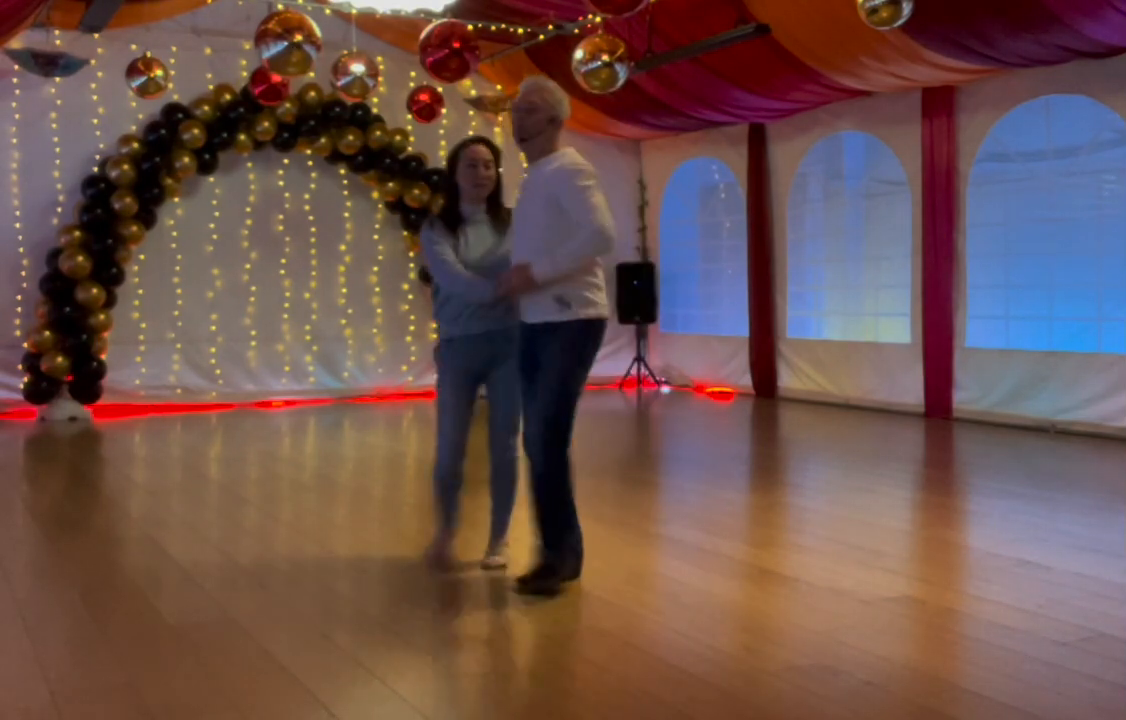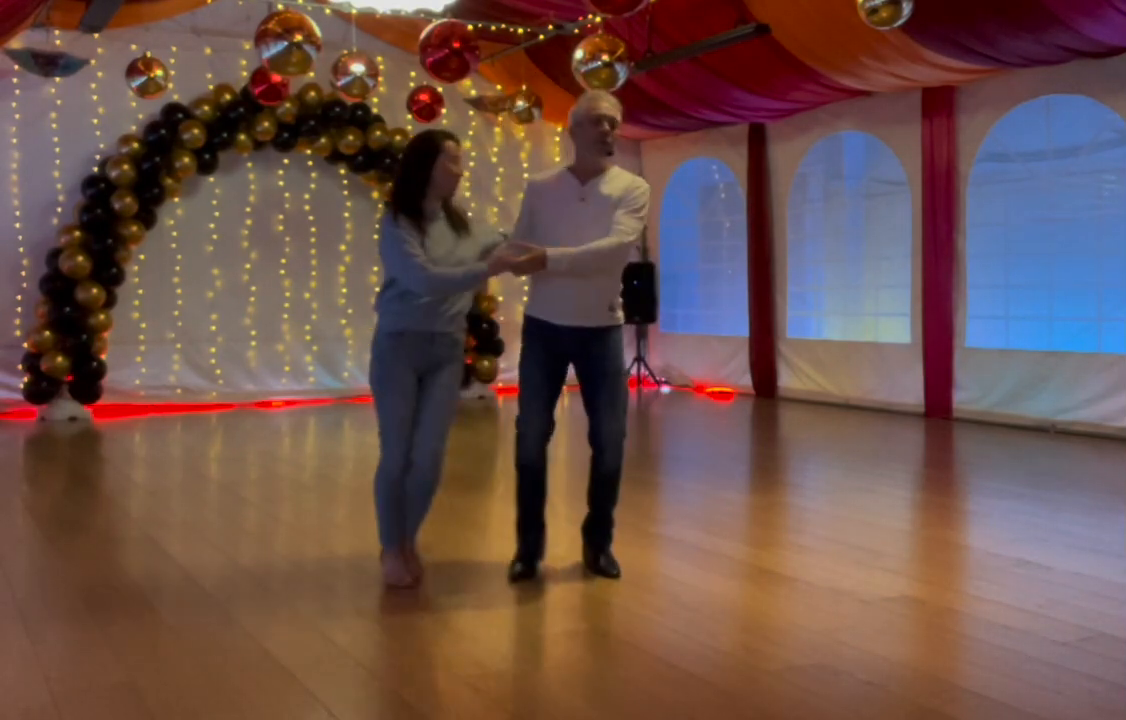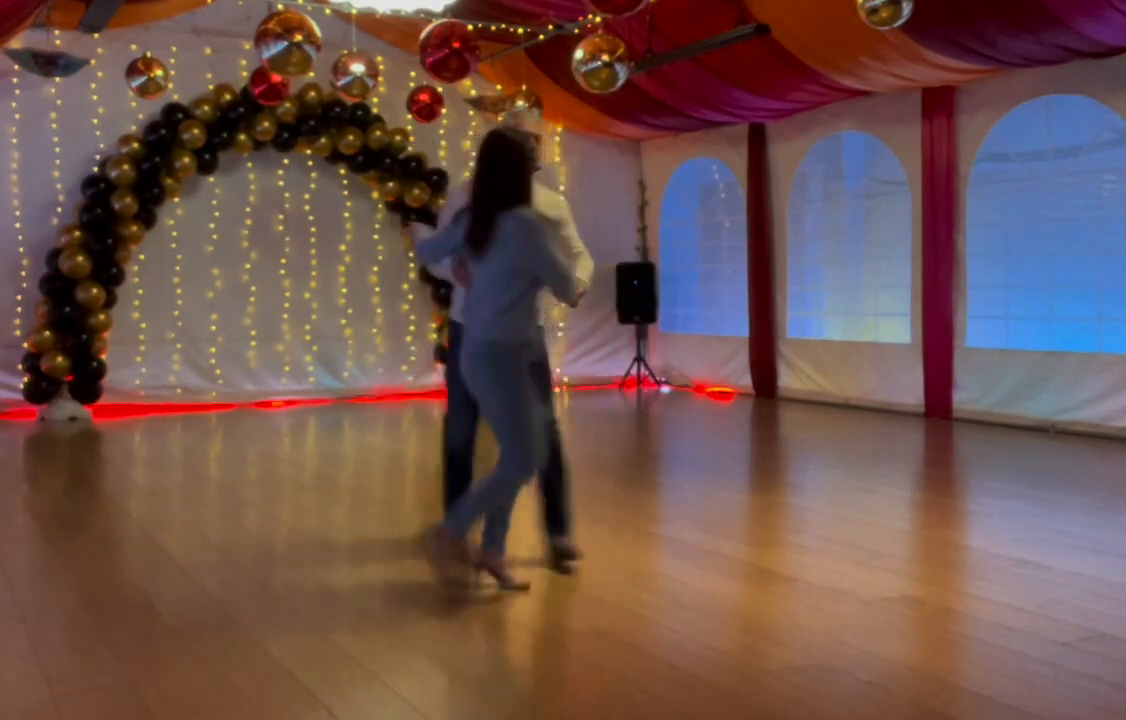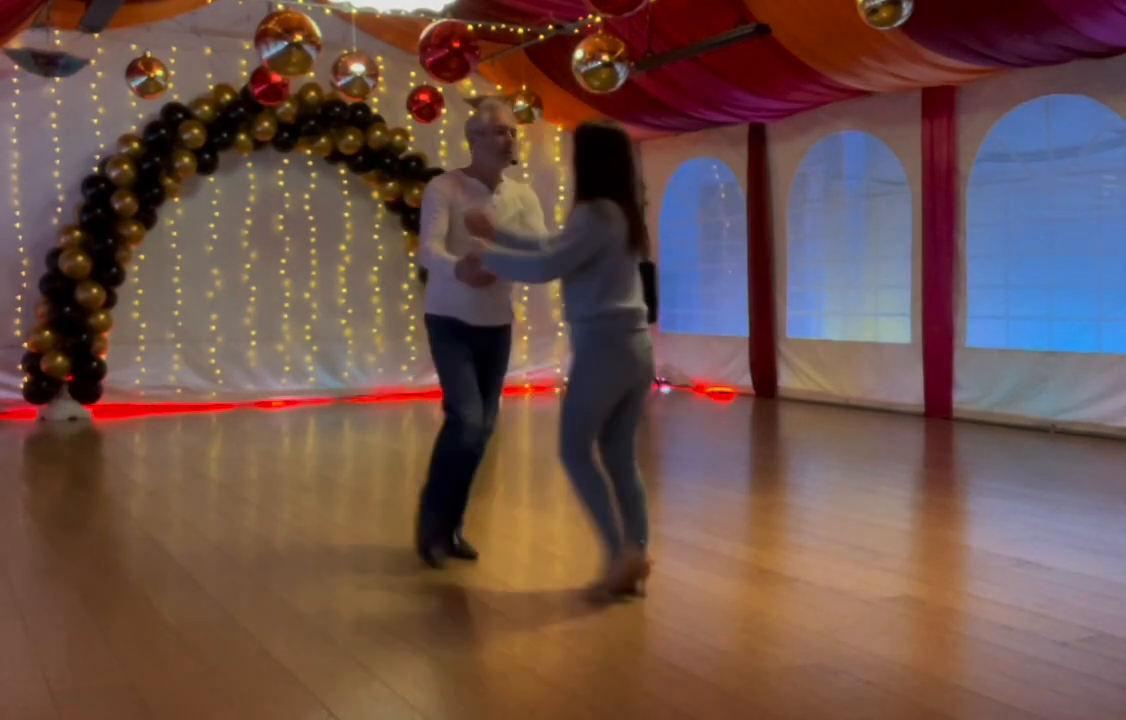
dt=0.5s
person 1, frame 1
left shoulder: (568, 170)
right shoulder: (535, 177)
left elbow: (601, 235)
left wrist: (540, 273)
right wrist: (521, 272)
left hip: (572, 324)
right hip: (534, 324)
left knee: (545, 434)
right knee: (540, 438)
left ankle: (561, 553)
right ankle: (559, 551)
person 1, frame 2
left shoulder: (632, 188)
right shoulder: (540, 189)
left elbow: (616, 248)
right elbow: (518, 248)
left wrist: (551, 259)
left hip: (601, 331)
right hip: (543, 326)
left knee: (609, 438)
right knee: (532, 433)
left ankle: (598, 542)
right ankle: (529, 541)
person 1, frame 3
left shoulder: (552, 205)
right shoulder: (465, 197)
left elbow: (580, 257)
right elbow: (435, 256)
left wrist: (576, 281)
right wrist: (456, 270)
right hip: (471, 329)
left knee: (540, 424)
right knee: (460, 427)
left ankle: (558, 527)
person 1, frame 4
left shoulder: (524, 197)
right shoulder: (444, 189)
right elbow: (428, 250)
right wrist: (457, 268)
left hip: (496, 327)
right hip: (449, 322)
left knee: (481, 428)
right knee: (465, 420)
left ankle: (447, 524)
right ankle: (431, 520)
person 2, frame 1
left shoulder: (512, 226)
right shoulder: (438, 230)
right elbow: (453, 280)
right wrist: (502, 288)
left hip: (507, 344)
right hip: (458, 346)
left knee: (503, 445)
right knee: (449, 449)
left ankle: (498, 537)
right ankle: (446, 529)
person 2, frame 2
left shoulder: (462, 225)
right shoulder: (397, 223)
left elbow: (499, 248)
right elbow: (424, 279)
right wrist: (487, 270)
left hip: (446, 349)
right hip: (398, 345)
left knee: (430, 455)
right knee: (396, 454)
left ankle: (409, 538)
right ankle: (390, 549)
person 2, frame 3
left shoulder: (470, 220)
right shoulder: (527, 223)
left elbow: (431, 252)
right elbow: (568, 289)
left wrist: (418, 237)
right wrist: (573, 289)
left hip: (480, 350)
right hip: (504, 355)
left knee: (519, 453)
right knee: (525, 458)
left ankle: (491, 549)
right ankle: (450, 532)
person 2, frame 4
left shoulder: (596, 214)
right shoulder: (623, 216)
left elbow: (546, 266)
right elbow: (559, 251)
left wrist: (487, 255)
right wrist: (501, 232)
left hip: (602, 347)
right hip: (635, 347)
left knee: (574, 451)
right knee: (621, 457)
left ankle: (621, 552)
right ankle: (632, 554)
